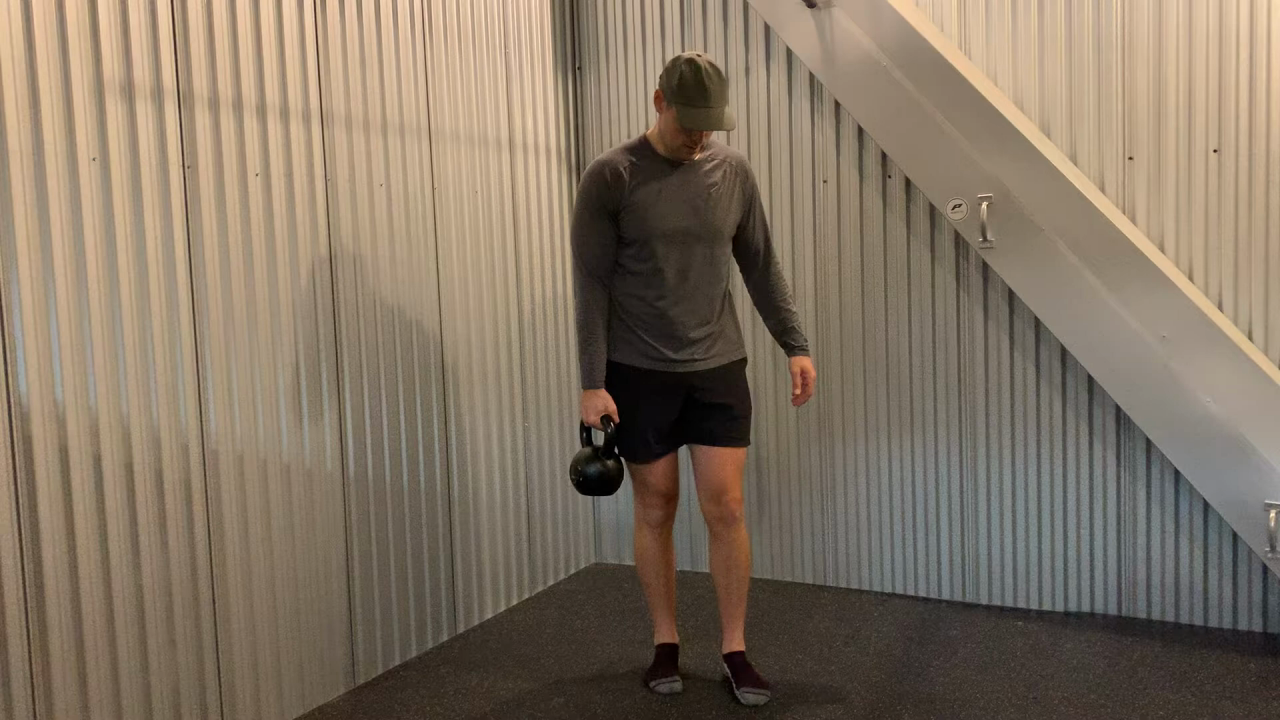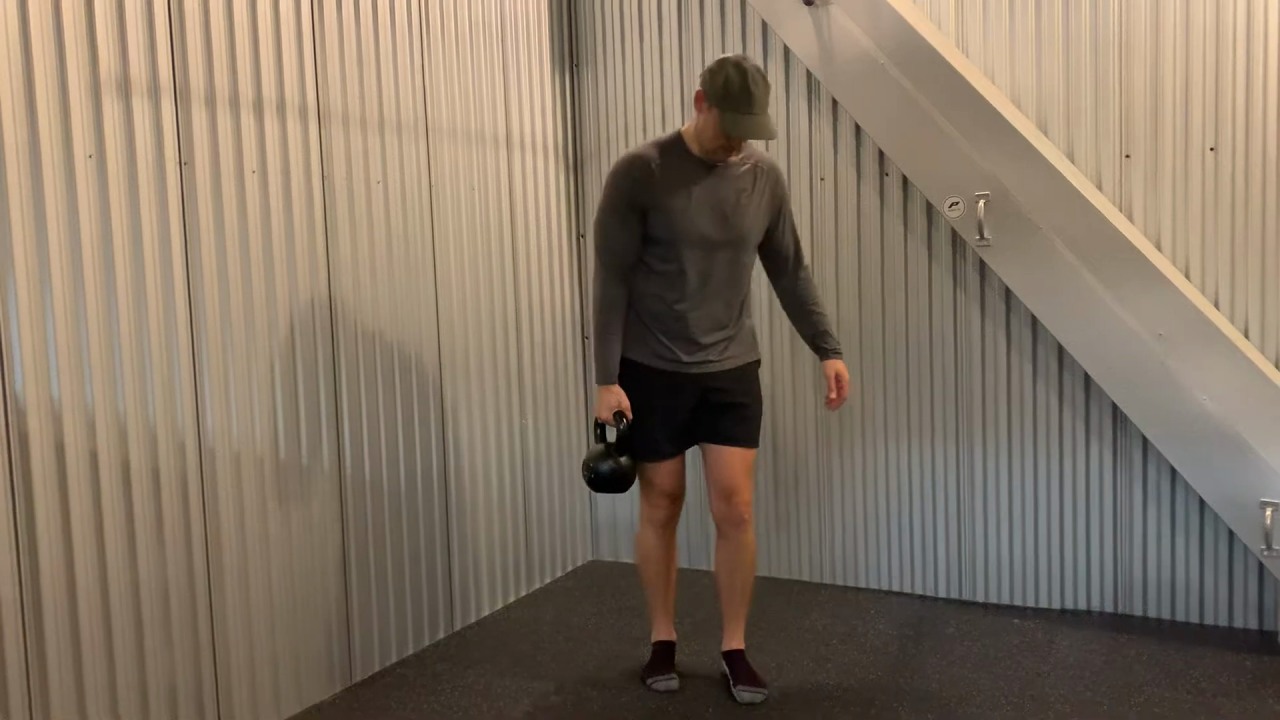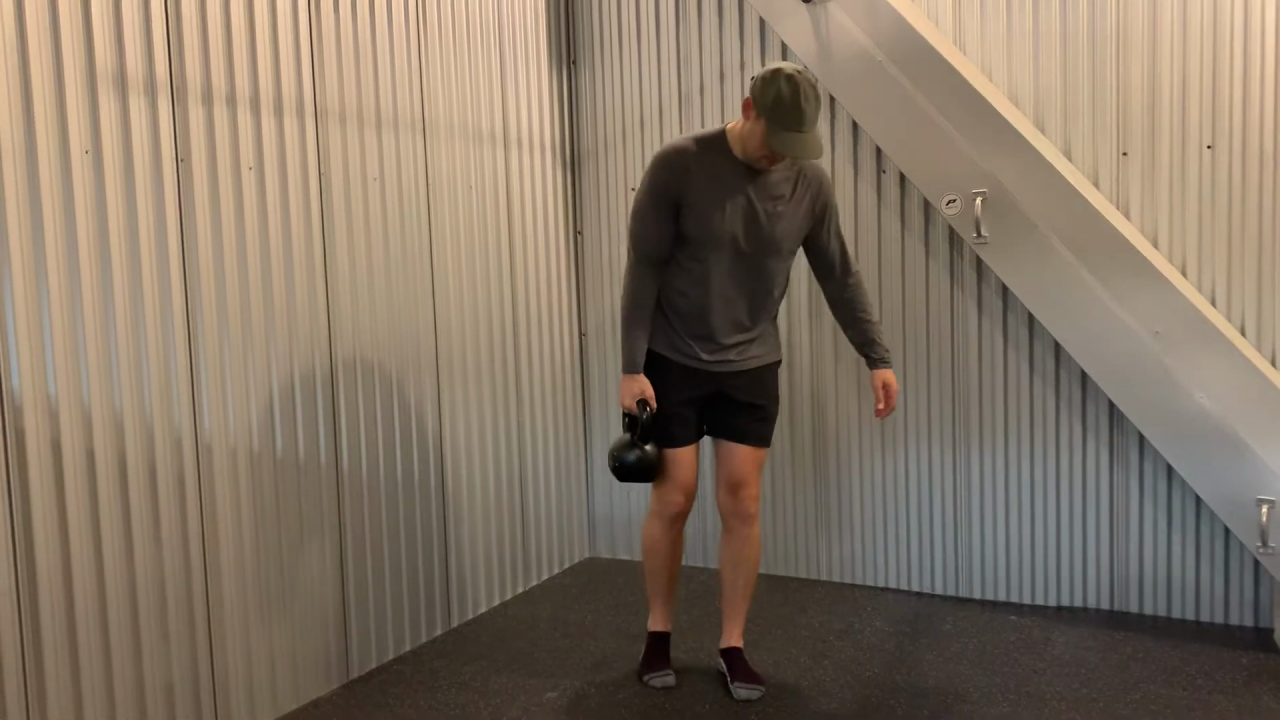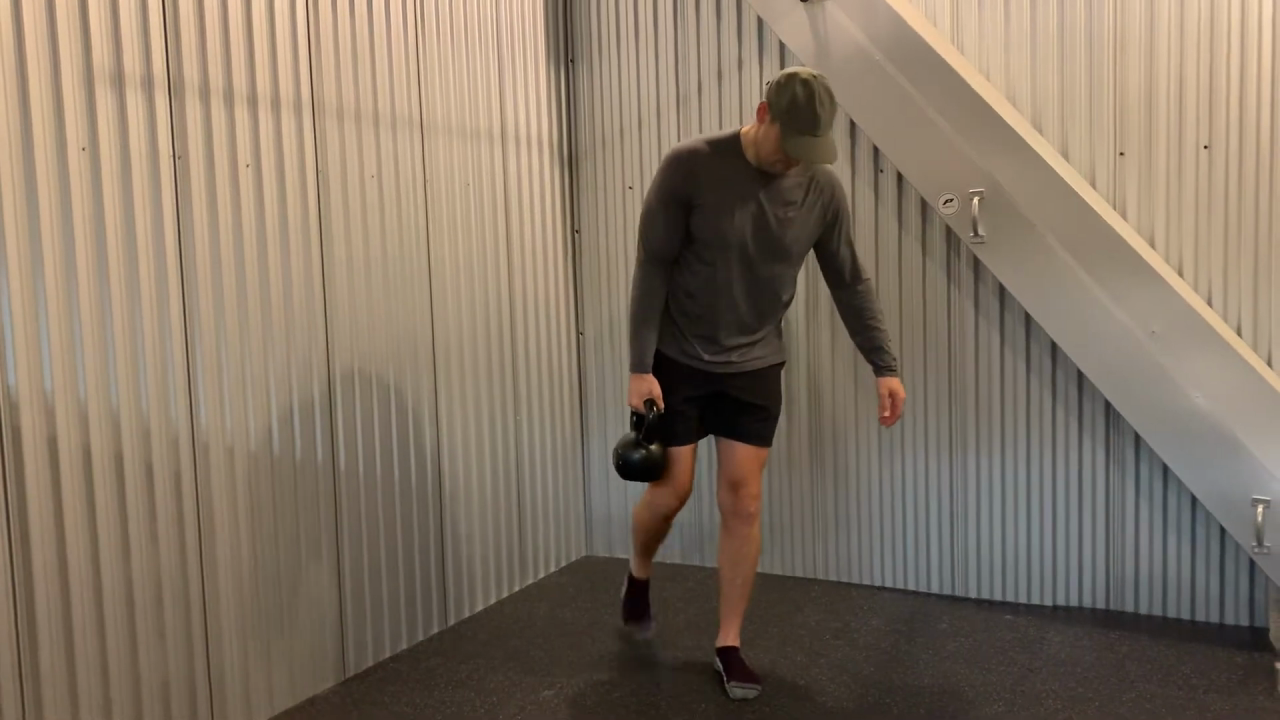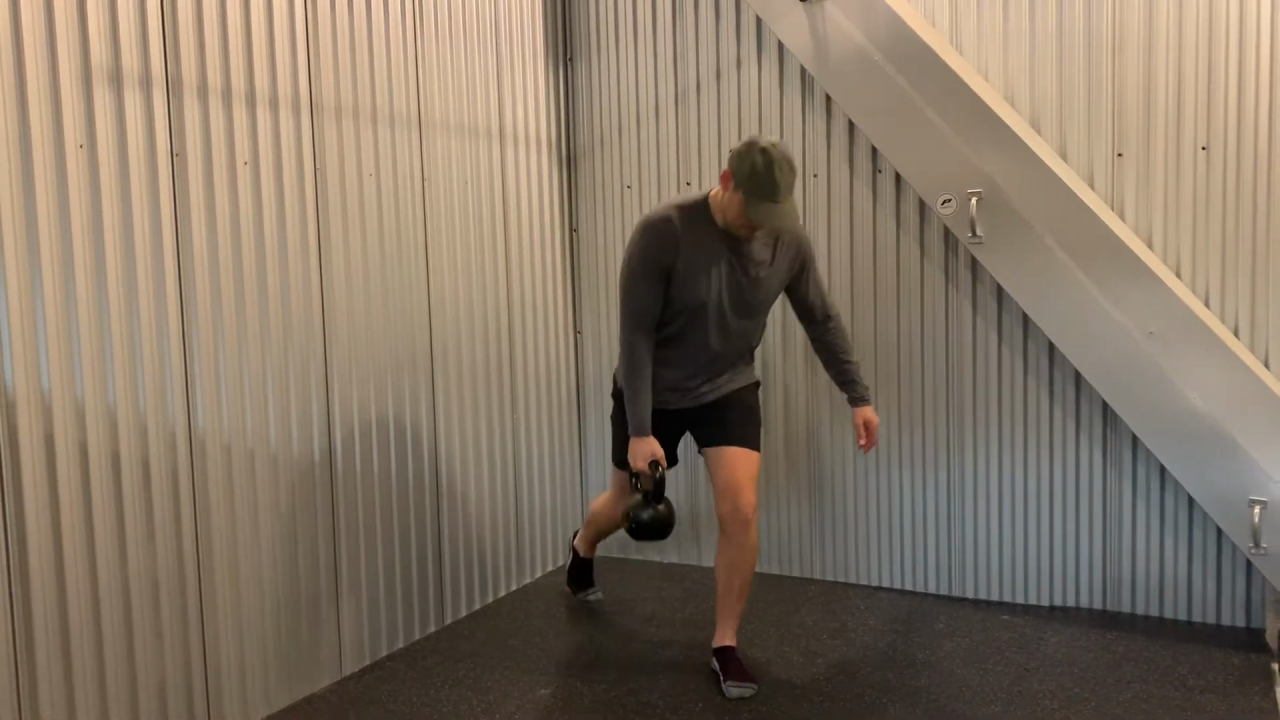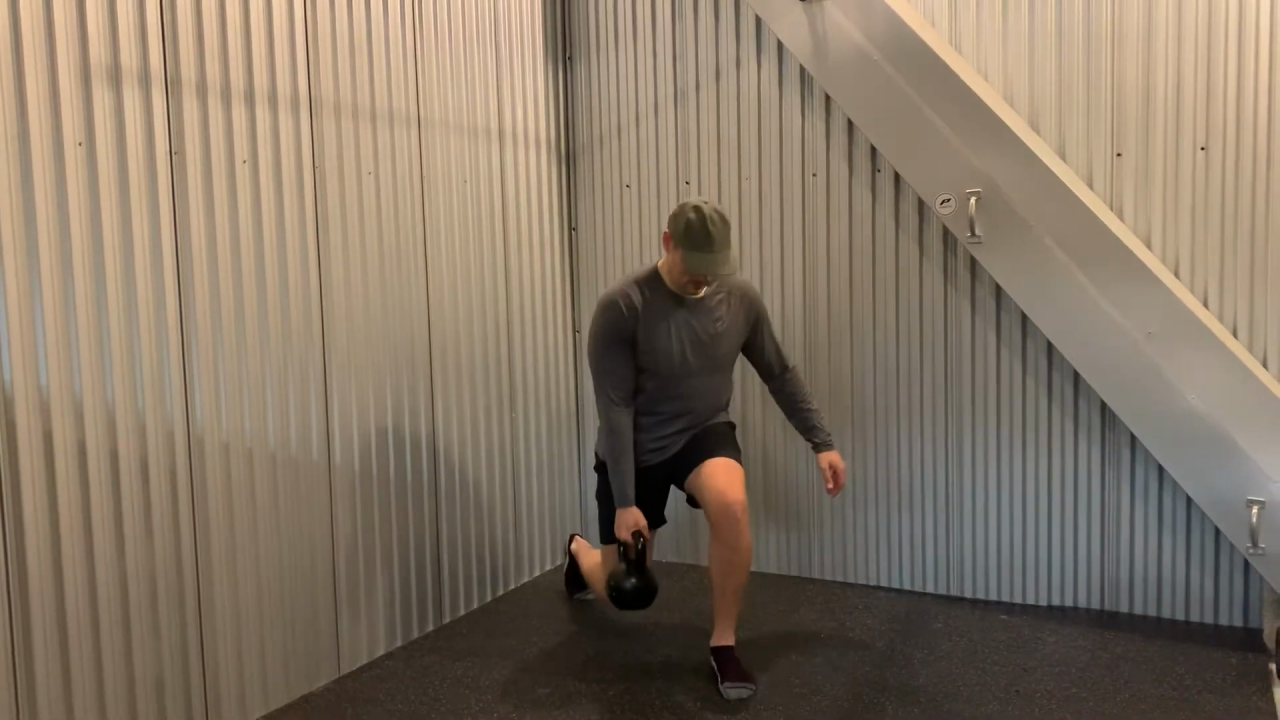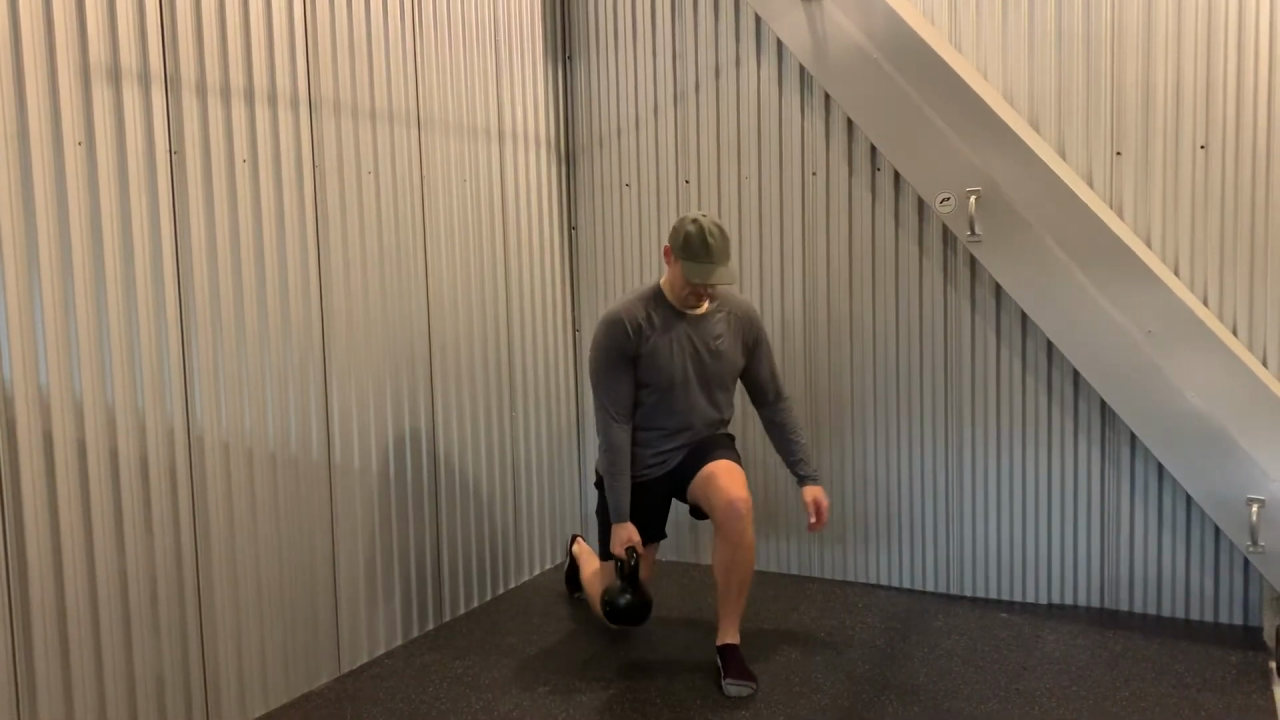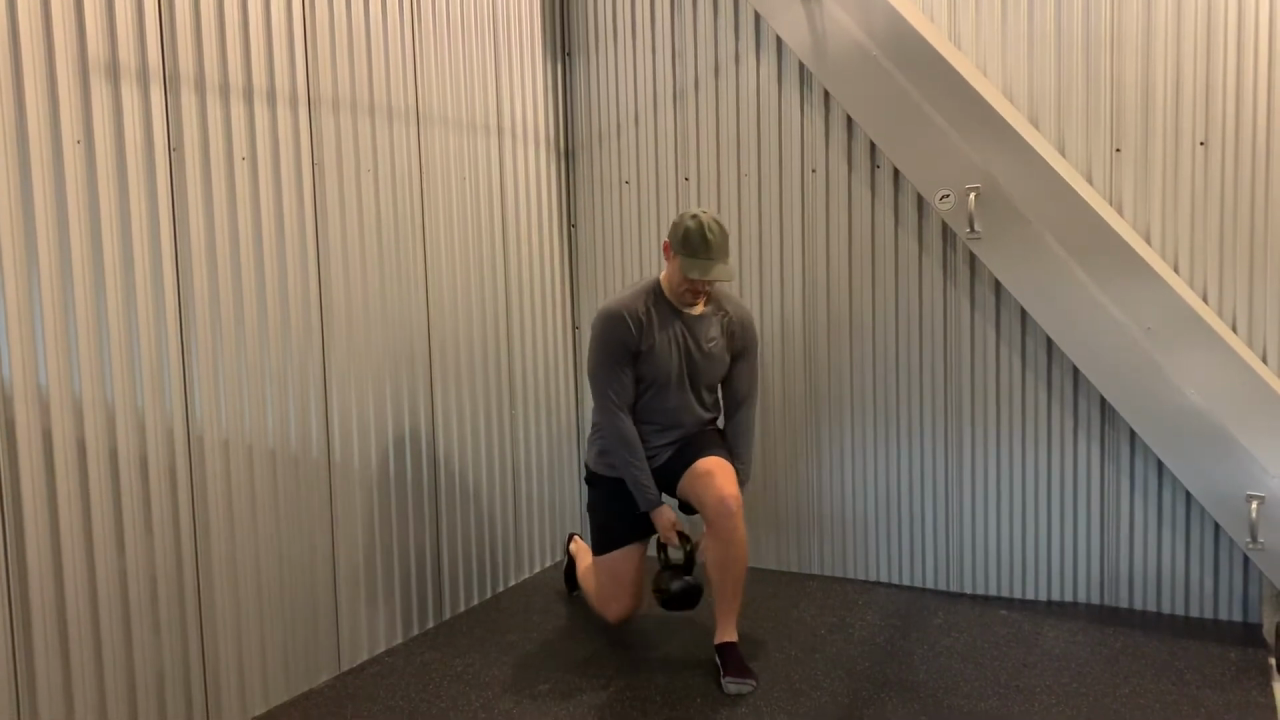
dt=0.5s
person 1, frame 1
left shoulder: (734, 172)
right shoulder: (611, 177)
left elbow: (761, 267)
right elbow: (592, 284)
left wrist: (795, 346)
right wrist: (593, 383)
left hip: (719, 367)
right hip: (638, 373)
left knee: (726, 508)
right knee: (655, 508)
left ankle: (736, 649)
right ankle: (666, 644)
person 1, frame 2
left shoulder: (764, 177)
right shoulder: (640, 172)
left elbow: (790, 271)
right elbow: (613, 279)
left wrist: (828, 350)
right wrist: (606, 378)
left hip: (732, 369)
right hip: (651, 371)
left knee: (735, 509)
right knee: (661, 508)
left ankle: (735, 648)
right ankle: (663, 641)
person 1, frame 3
left shoulder: (810, 183)
right shoulder: (678, 165)
left elbow: (839, 276)
right elbow: (644, 270)
left wrist: (877, 358)
right wrist: (632, 367)
left hip: (752, 365)
right hip: (672, 361)
left knee: (741, 504)
right knee: (672, 499)
left ankle: (732, 645)
right ankle: (659, 634)
person 1, frame 4
left shoulder: (823, 189)
right shoulder: (690, 165)
left elbow: (850, 283)
right elbow: (652, 268)
left wrist: (884, 365)
right wrist: (640, 367)
left hip: (754, 365)
right hip: (676, 359)
left knee: (742, 502)
right knee: (669, 492)
left ankle: (728, 645)
right ankle: (638, 574)
person 1, frame 5
left shoulder: (789, 241)
right shoulder: (663, 231)
left elbow: (821, 321)
right elbow: (636, 336)
left wrist: (858, 396)
right wrist: (640, 430)
left hip: (729, 388)
right hip: (656, 391)
left knee: (741, 511)
right knee: (629, 502)
left ankle: (725, 644)
right ankle: (582, 546)
person 1, frame 6
left shoulder: (741, 298)
right shoulder: (621, 306)
left elbow: (779, 373)
right elbow: (614, 409)
left wrist: (822, 442)
right wrist: (624, 502)
left hip: (703, 433)
right hip: (636, 450)
left knee: (732, 506)
left ankle: (724, 643)
right ankle: (579, 550)
person 1, frame 7
left shoulder: (740, 318)
right shoulder: (623, 324)
left elbow: (773, 403)
right elbow: (613, 424)
left wrist: (807, 478)
right wrist: (621, 519)
left hip: (701, 448)
right hip: (636, 465)
left knee: (736, 504)
left ankle: (728, 643)
right ankle: (582, 552)
person 1, frame 8
left shoulder: (735, 319)
right shoulder: (620, 317)
left elbow: (741, 410)
right elbow: (614, 415)
left wrist: (733, 487)
right wrist: (653, 505)
left hip: (692, 441)
right hip: (621, 461)
left knee: (725, 503)
right knee: (617, 609)
left ankle: (727, 640)
right ankle: (579, 551)
